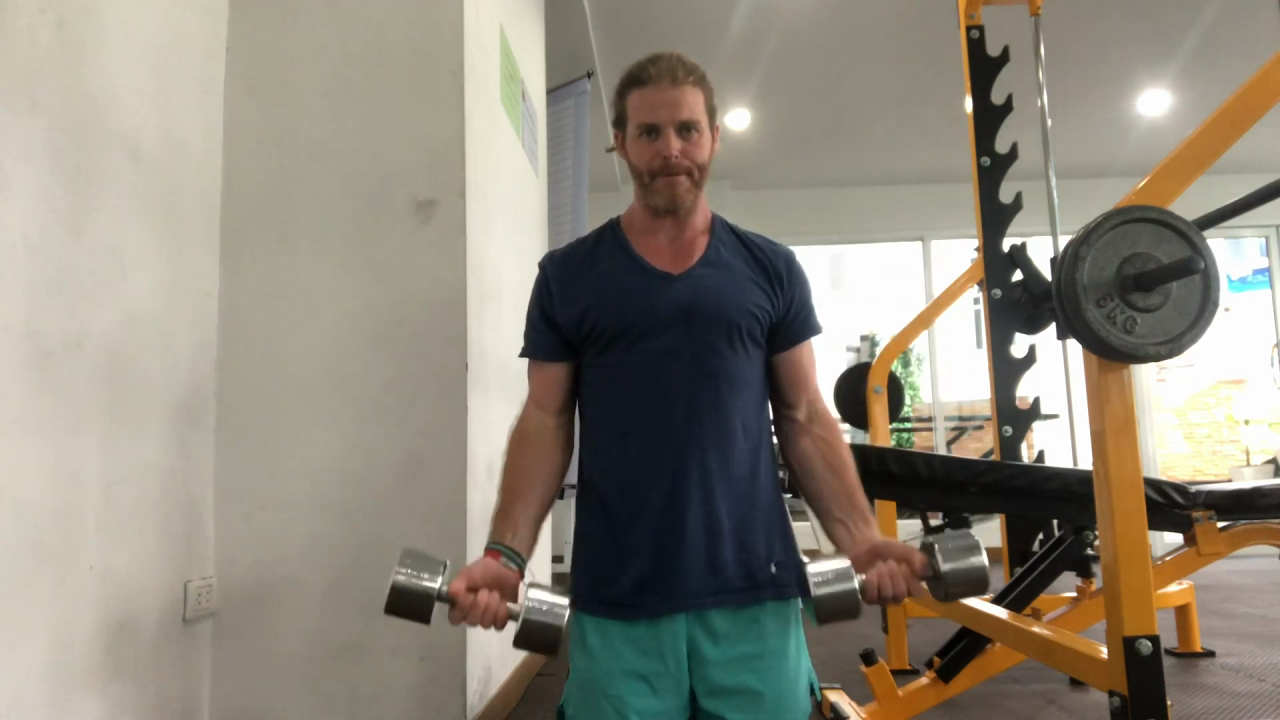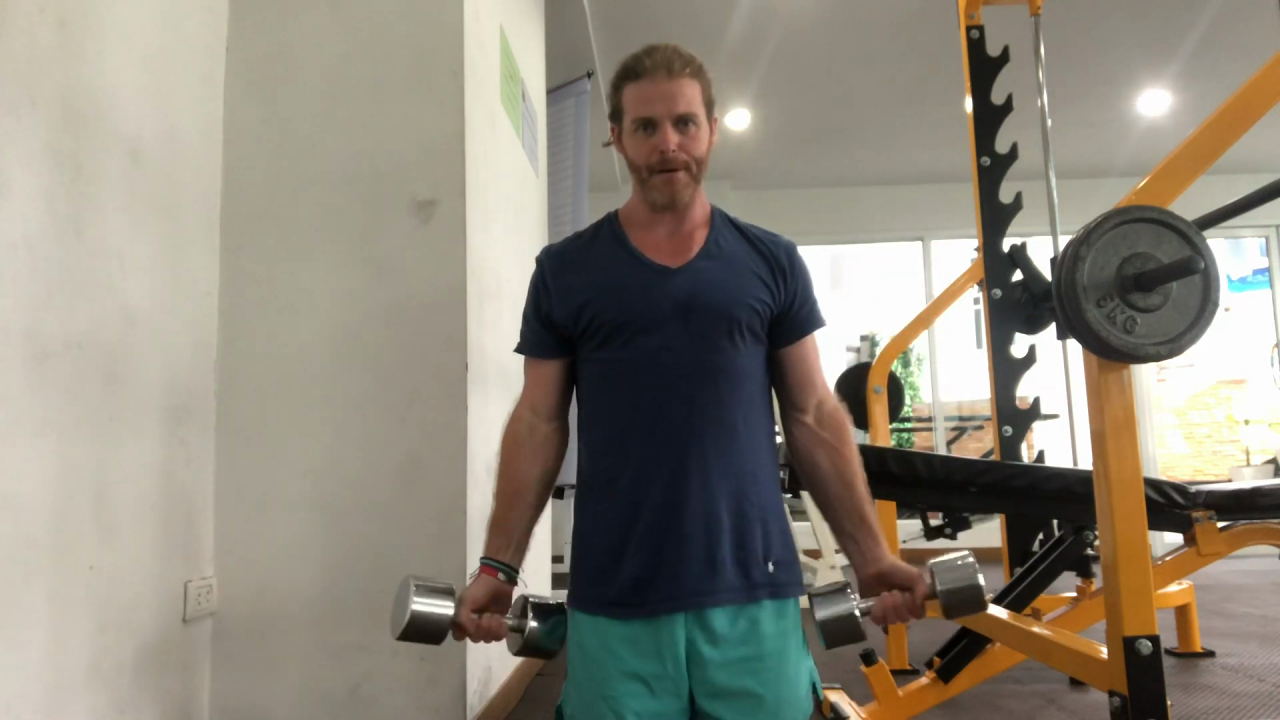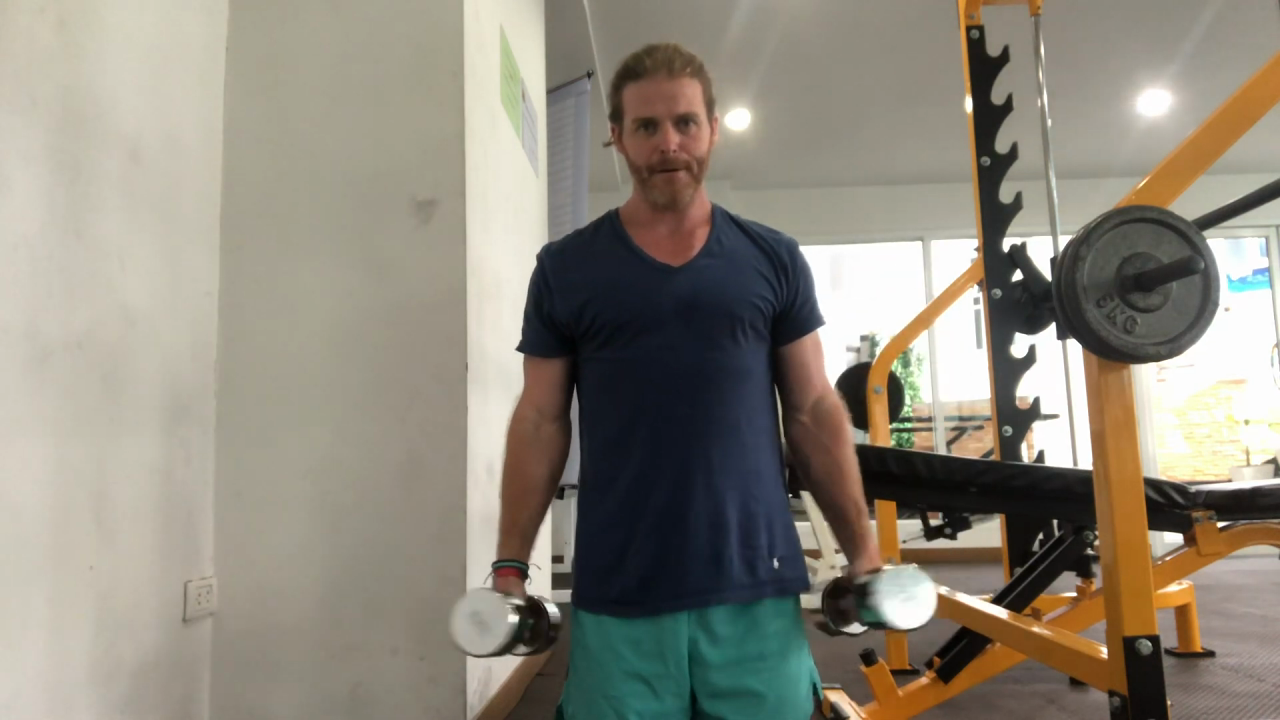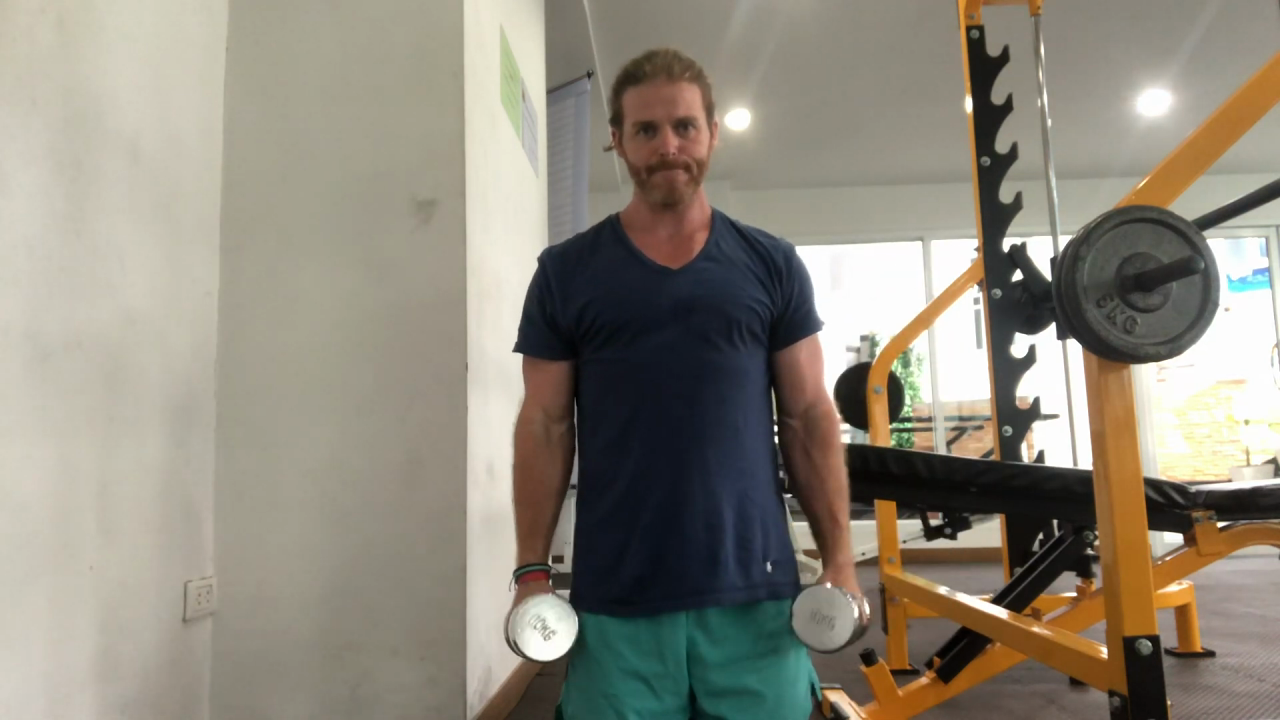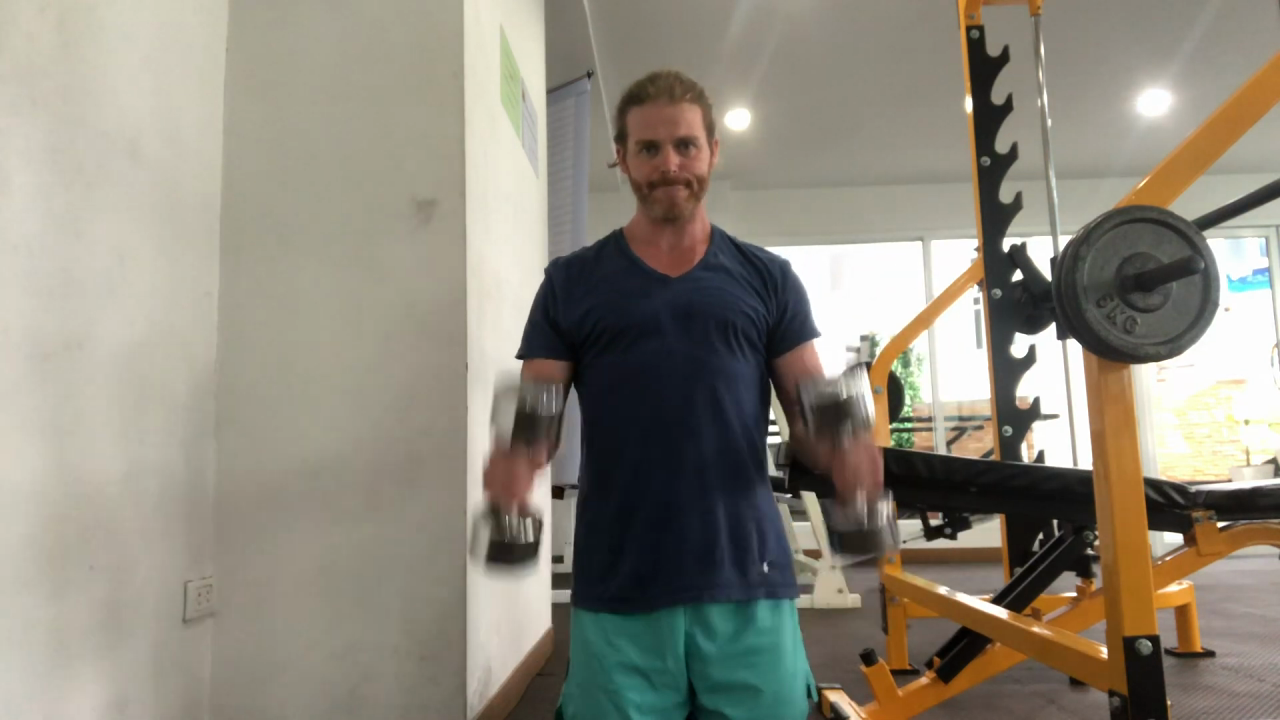
dt=0.4s
person 1, frame 1
left shoulder: (770, 269)
right shoulder: (567, 275)
left elbow: (803, 418)
right elbow: (546, 421)
left wrist: (859, 534)
right wrist: (506, 552)
left hip: (751, 587)
right hip: (616, 596)
person 1, frame 2
left shoulder: (771, 262)
right shoulder: (564, 270)
left elbow: (813, 415)
right elbow: (539, 422)
left wrist: (870, 553)
right wrist: (498, 564)
left hip: (751, 587)
right hip: (615, 595)
person 1, frame 3
left shoulder: (773, 259)
right shoulder: (565, 268)
left elbow: (814, 411)
right elbow: (540, 421)
left wrist: (861, 546)
right wrist: (511, 565)
left hip: (755, 584)
right hip: (617, 594)
person 1, frame 4
left shoulder: (771, 265)
right shoulder: (566, 271)
left elbow: (808, 417)
right elbow: (545, 424)
left wrist: (837, 558)
right wrist: (532, 569)
left hip: (752, 588)
right hip: (616, 595)
person 1, frame 5
left shoulder: (766, 278)
right shoulder: (572, 282)
left wrist: (844, 452)
right wrist: (517, 455)
left hip: (746, 581)
right hip: (617, 590)
